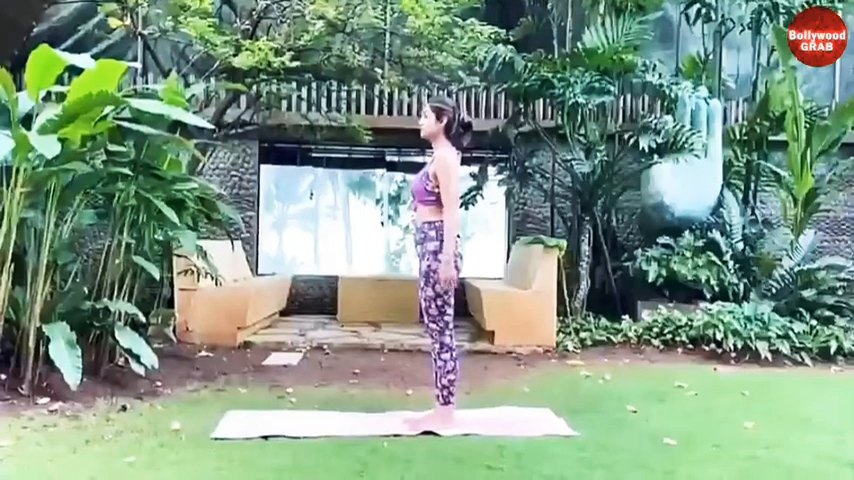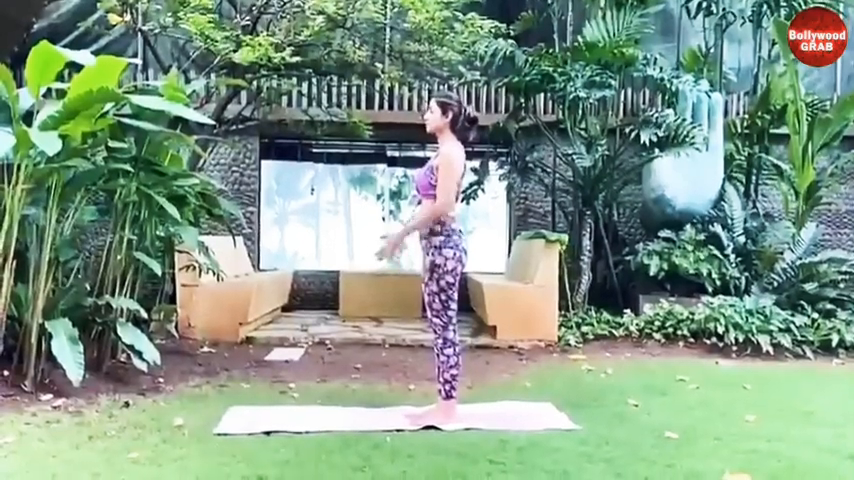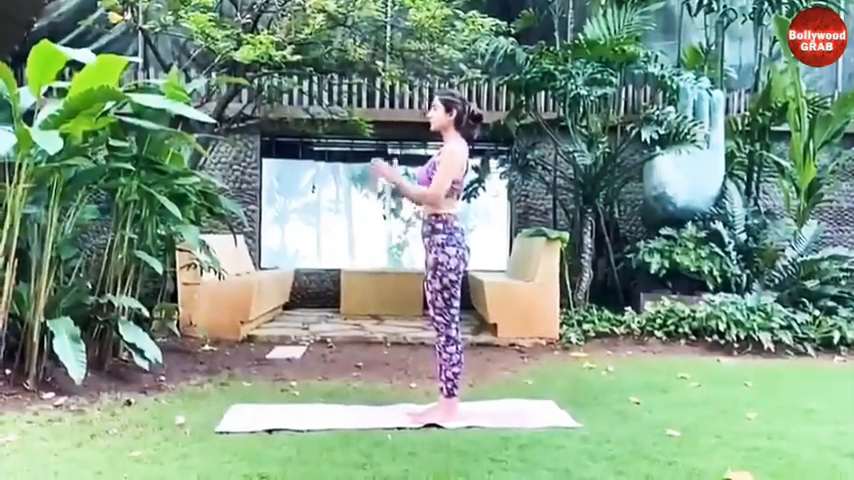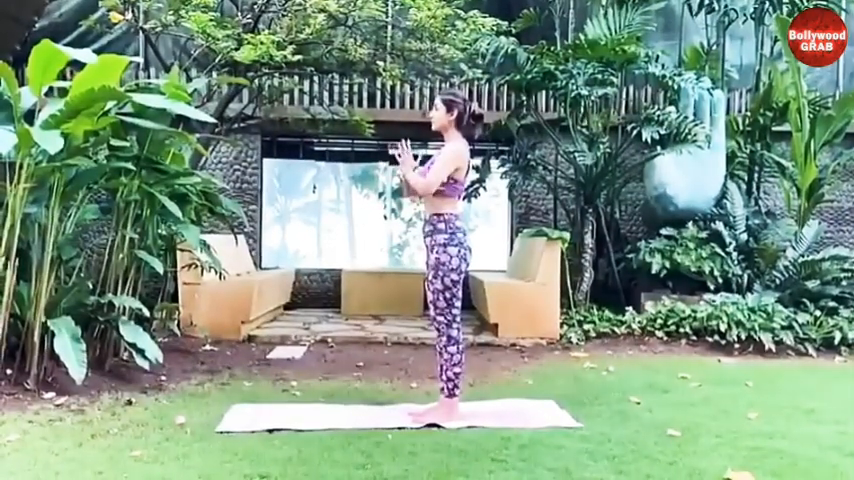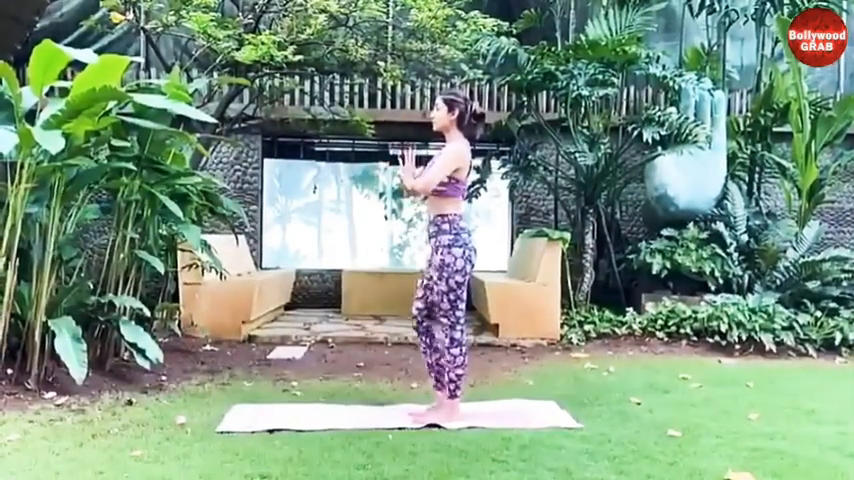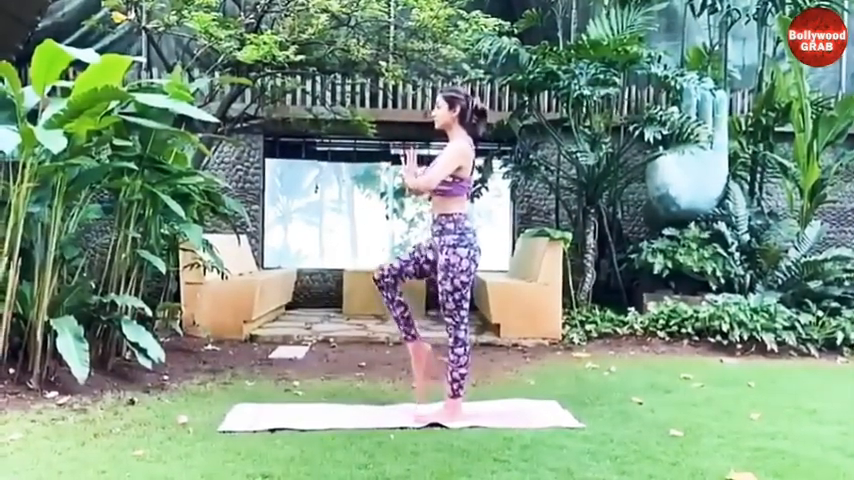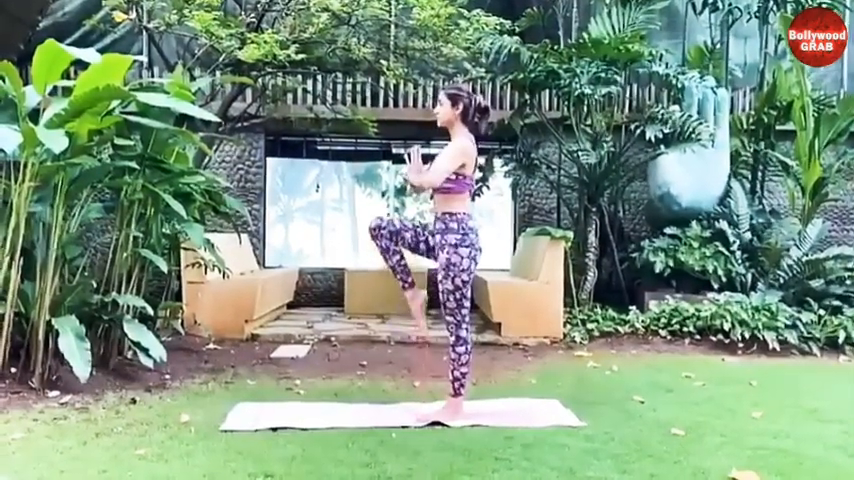
dt=0.7s
person 1, frame 1
left shoulder: (445, 157)
right shoulder: (438, 157)
left elbow: (451, 212)
left wrist: (448, 258)
left hip: (437, 246)
right hip: (430, 245)
left knee: (441, 330)
right knee: (436, 330)
left ankle: (445, 413)
right ankle: (442, 409)
person 1, frame 2
left shoulder: (450, 152)
right shoulder: (444, 152)
left elbow: (441, 207)
left wrist: (400, 235)
right wrist: (402, 234)
left hip: (443, 242)
right hip: (436, 242)
left knee: (444, 326)
right knee: (440, 325)
left ankle: (447, 408)
right ankle: (444, 403)
person 1, frame 3
left shoulder: (454, 148)
right shoulder: (448, 150)
left elbow: (434, 196)
right elbow: (427, 197)
left wrist: (396, 179)
right wrist: (397, 180)
left hip: (445, 238)
right hip: (437, 238)
left knee: (446, 323)
right knee: (442, 322)
left ankle: (448, 405)
right ankle: (446, 400)
person 1, frame 4
left shoulder: (456, 148)
right shoulder: (447, 149)
left elbow: (426, 187)
right elbow: (413, 191)
left wrist: (409, 169)
right wrist: (406, 169)
left hip: (447, 238)
right hip: (438, 237)
left knee: (448, 322)
right knee: (442, 321)
left ankle: (450, 405)
right ankle: (446, 400)
person 1, frame 5
left shoulder: (457, 149)
right shoulder: (449, 150)
left elbow: (423, 186)
right elbow: (418, 188)
left wrist: (409, 177)
right wrist: (409, 176)
left hip: (452, 240)
right hip: (442, 239)
left knee: (451, 322)
right knee: (422, 317)
left ankle: (451, 405)
right ankle: (442, 396)
person 1, frame 6
left shoulder: (459, 147)
right shoulder: (453, 147)
left elbow: (425, 184)
right elbow: (426, 185)
left wrist: (411, 177)
right wrist: (414, 177)
left hip: (455, 238)
right hip: (442, 237)
left knee: (455, 322)
right knee: (385, 275)
left ankle: (453, 406)
right ankle: (415, 343)
person 1, frame 7
left shoulder: (462, 144)
right shoulder: (455, 145)
left elbow: (429, 181)
right elbow: (428, 181)
left wrist: (414, 173)
right wrist: (417, 173)
left hip: (456, 235)
right hip: (441, 232)
left knee: (456, 320)
right knee: (381, 227)
left ankle: (454, 404)
right ankle: (412, 292)
